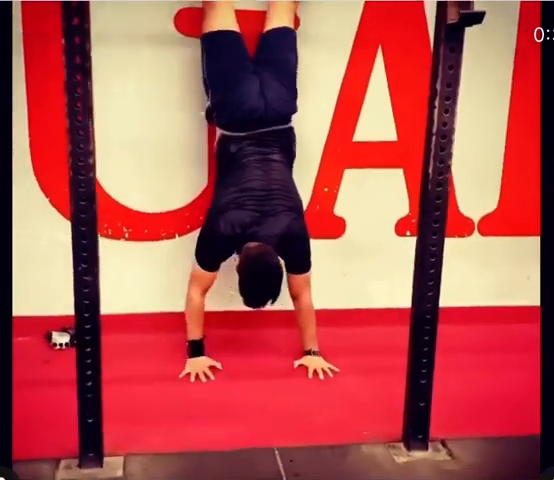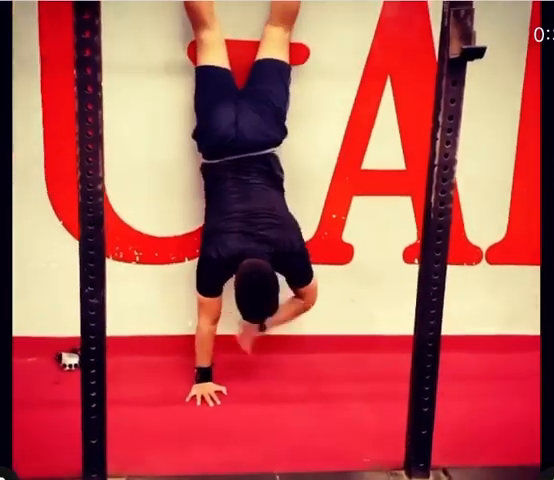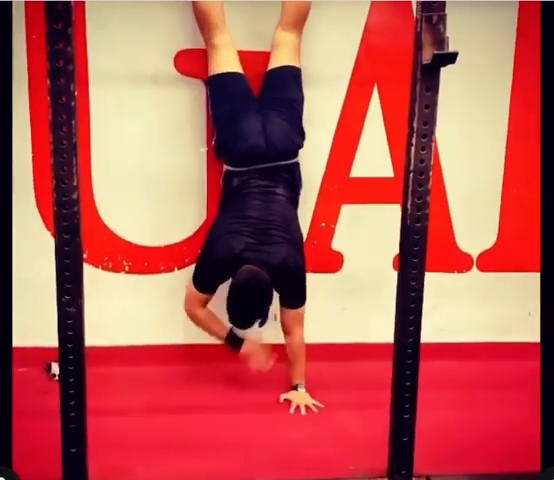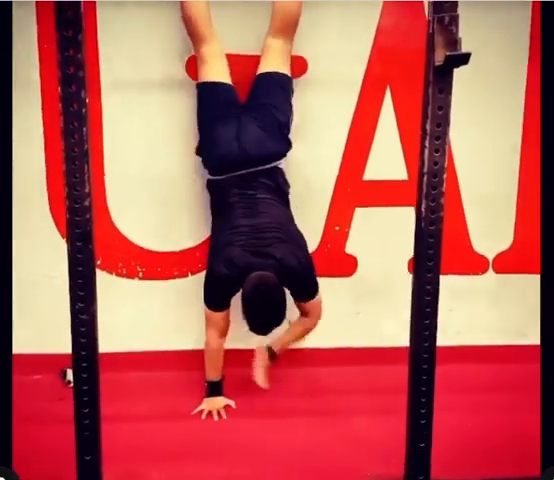
dt=0.5s
person 1, frame 1
left shoulder: (292, 230)
right shoulder: (221, 229)
left elbow: (302, 296)
right elbow: (196, 291)
left wrist: (313, 351)
right wrist: (194, 352)
left hip: (272, 114)
right hip: (237, 113)
person 1, frame 2
left shoulder: (289, 246)
right shoulder: (216, 253)
right elbow: (207, 320)
left wrist: (262, 324)
right wrist: (202, 378)
left hip: (257, 138)
right hip: (223, 139)
right knee: (208, 33)
person 1, frame 3
left shoulder: (288, 262)
right shoulder: (219, 253)
left elbow: (294, 330)
left wrist: (300, 386)
right wrist: (238, 342)
left hip: (279, 146)
right hip: (243, 147)
left knee: (287, 37)
right knee: (218, 40)
person 1, frame 4
left shoulder: (295, 261)
right shoulder: (223, 268)
left elbow: (313, 314)
right elbow: (215, 334)
left wrist: (271, 351)
right wrist: (212, 391)
left hip: (261, 151)
right hip: (226, 155)
left knee: (277, 41)
right knee: (207, 47)
